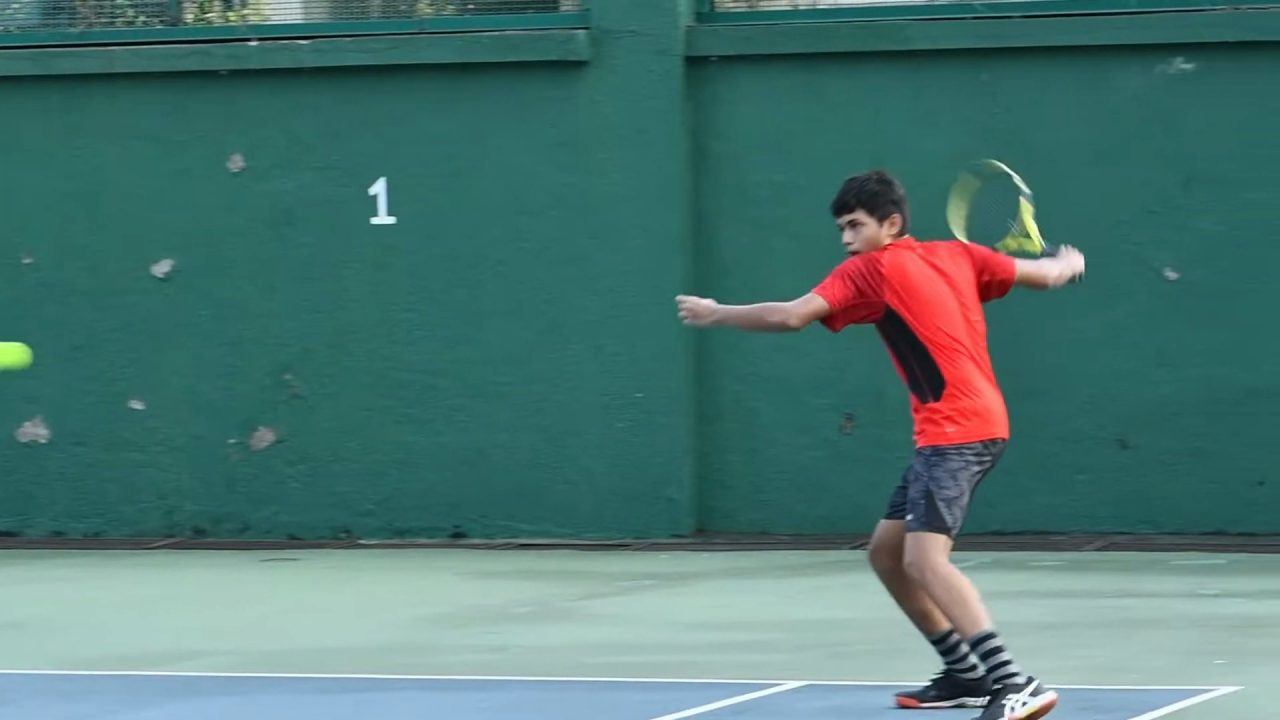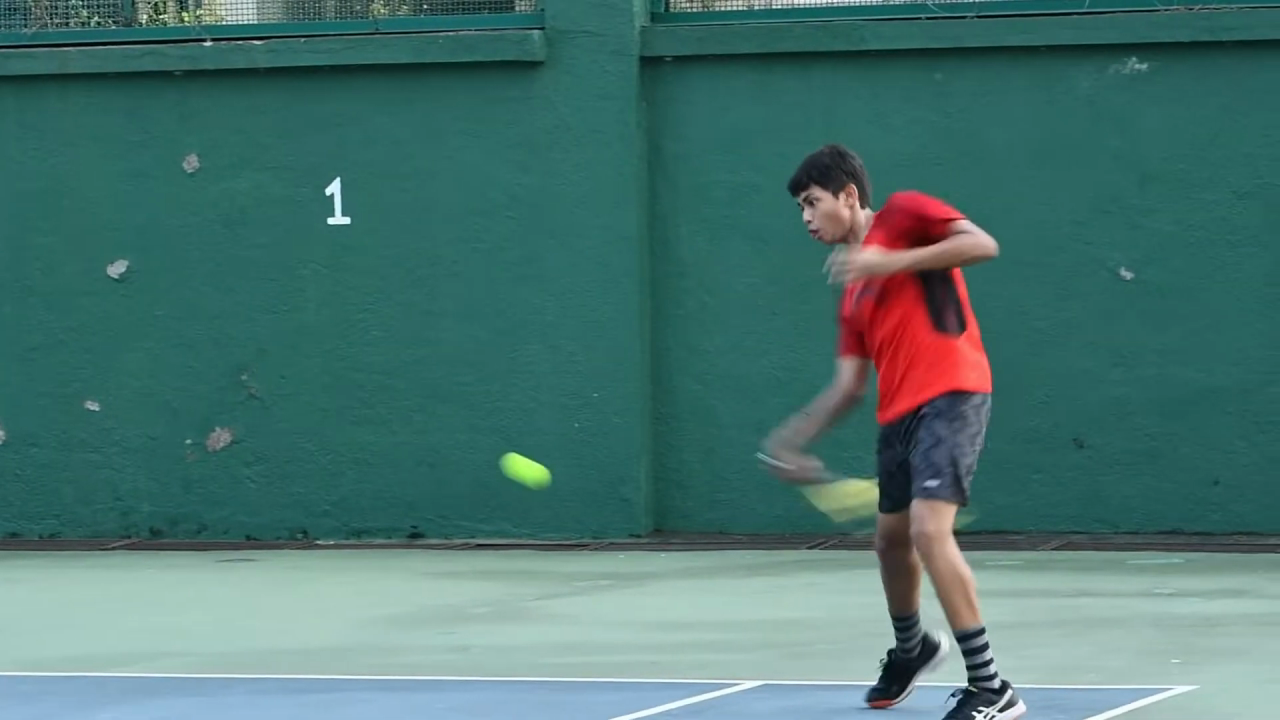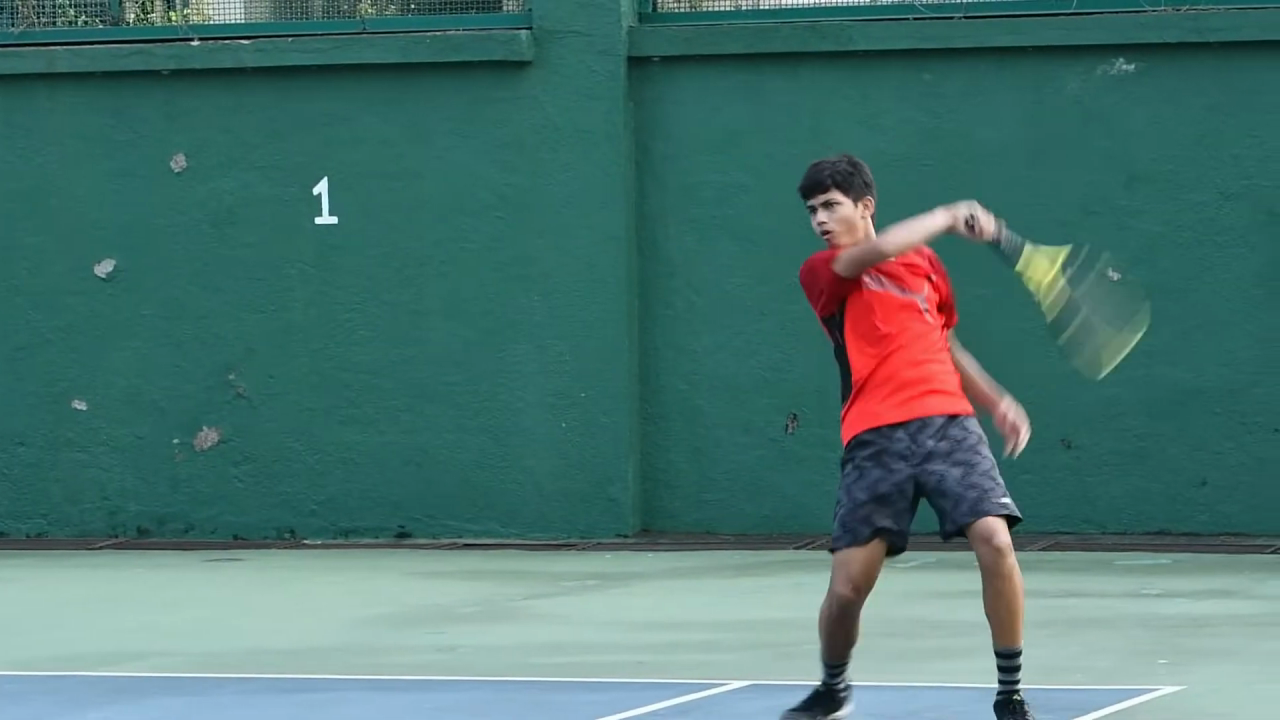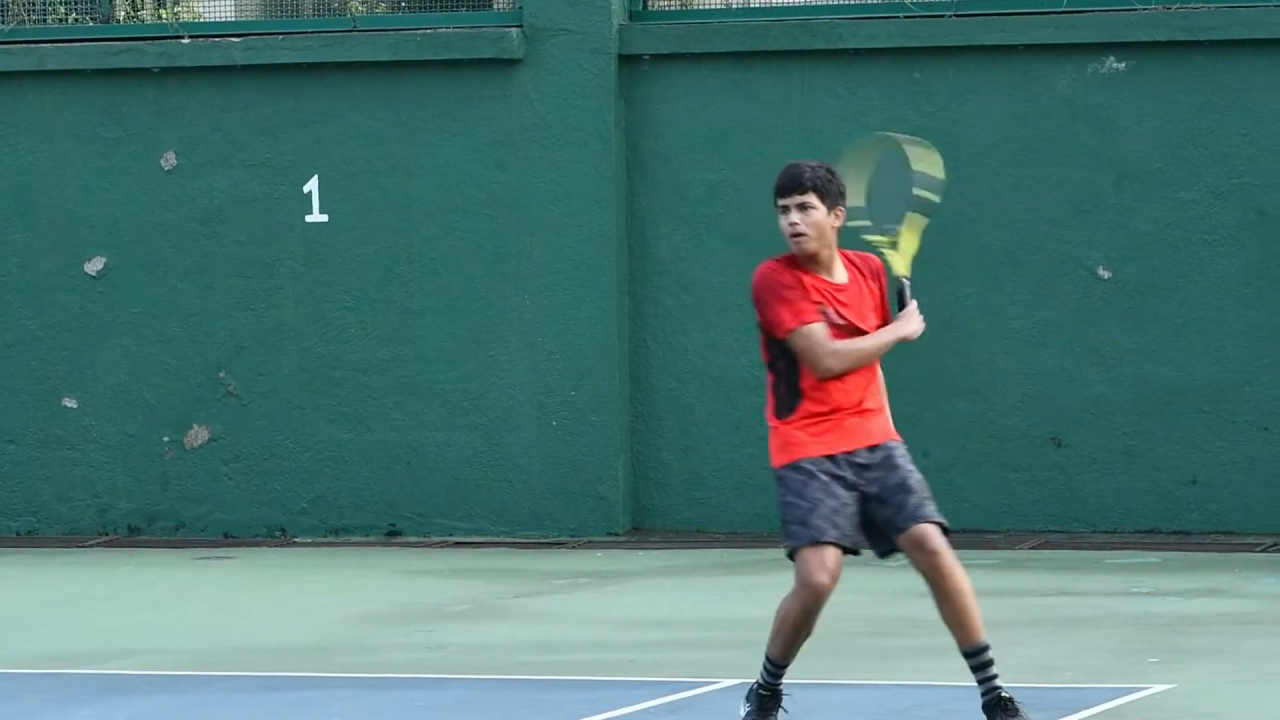
dt=0.5s
person 1, frame 1
left shoulder: (870, 269)
right shoulder: (958, 253)
left elbow: (792, 316)
right elbow: (1041, 273)
left wrist: (715, 312)
right wrist: (1070, 262)
left hip: (955, 433)
right hip: (970, 428)
left knee: (924, 559)
right knee: (884, 553)
right ankle: (965, 674)
person 1, frame 2
left shoulder: (905, 212)
right shoulder: (855, 292)
left elbow: (984, 245)
right elbow: (849, 382)
left wrist: (894, 261)
right wrist: (798, 434)
left hip: (951, 391)
right hip: (900, 410)
left knee: (929, 531)
right knee: (892, 537)
right ankle: (910, 648)
person 1, frame 3
left shoulder: (926, 263)
right shoulder: (818, 271)
right elbow: (881, 249)
left wrist: (998, 402)
right wrist: (955, 215)
left hip: (950, 424)
right hip: (874, 439)
left knee: (995, 545)
right knee: (847, 586)
person 1, frame 4
left shoulder: (871, 271)
right shoulder: (775, 278)
right elbow: (826, 360)
left wrist: (884, 430)
right wrist: (899, 330)
left hip: (874, 444)
right hip: (808, 454)
left knee: (933, 549)
right knee: (817, 578)
